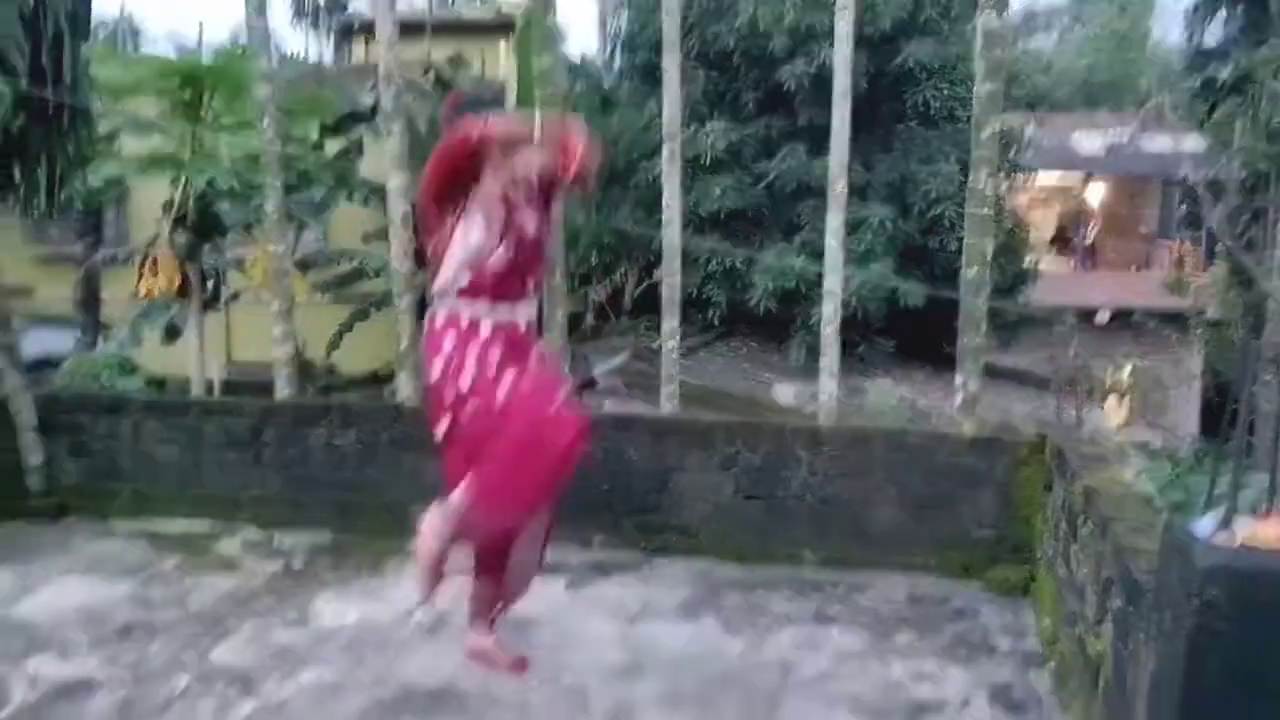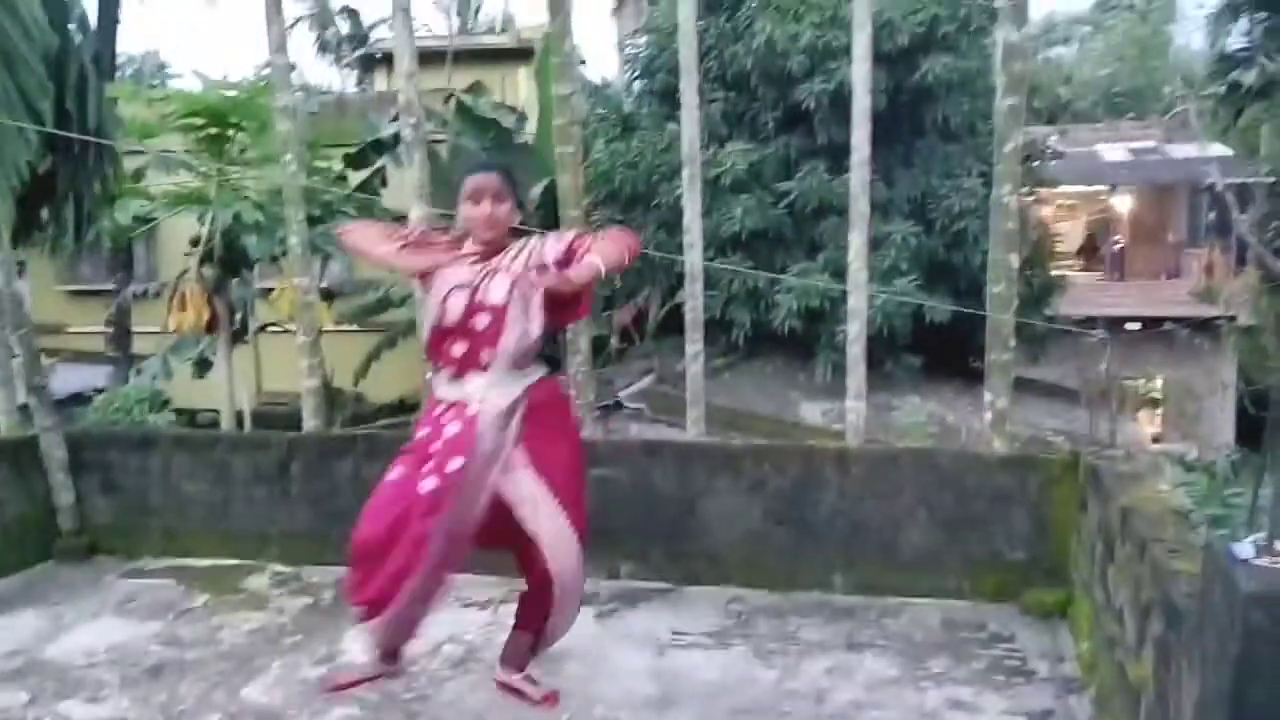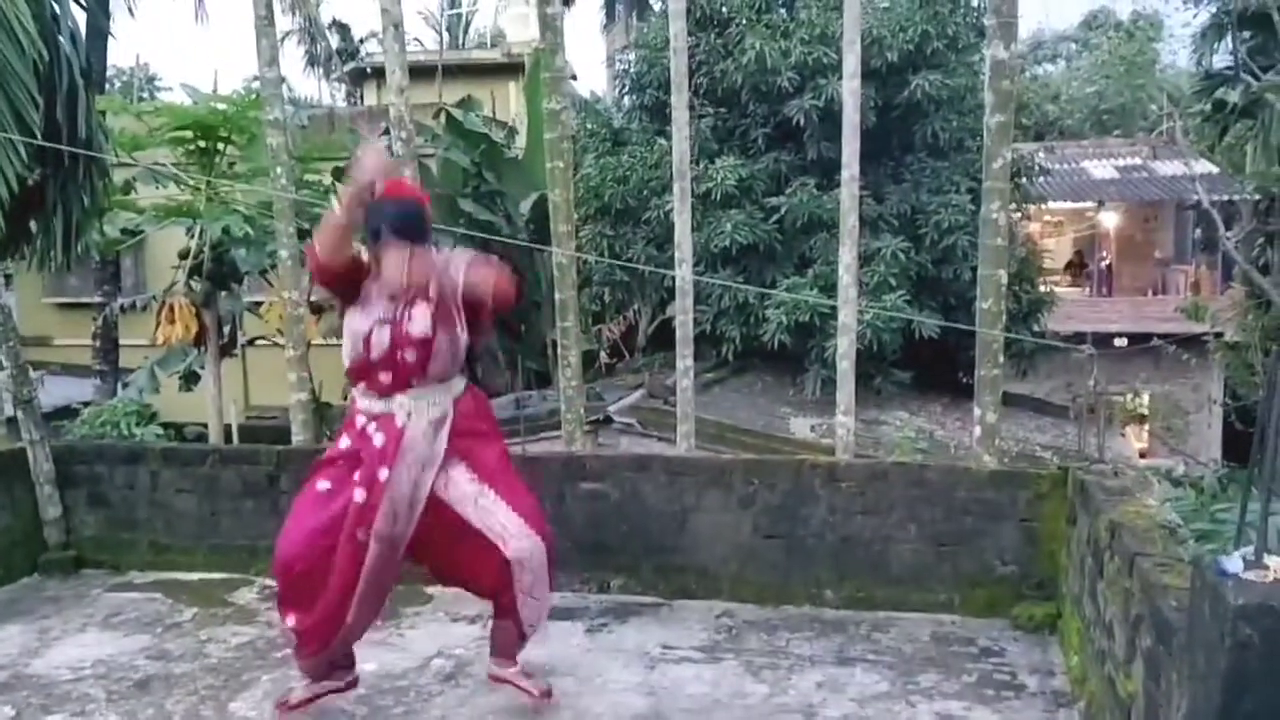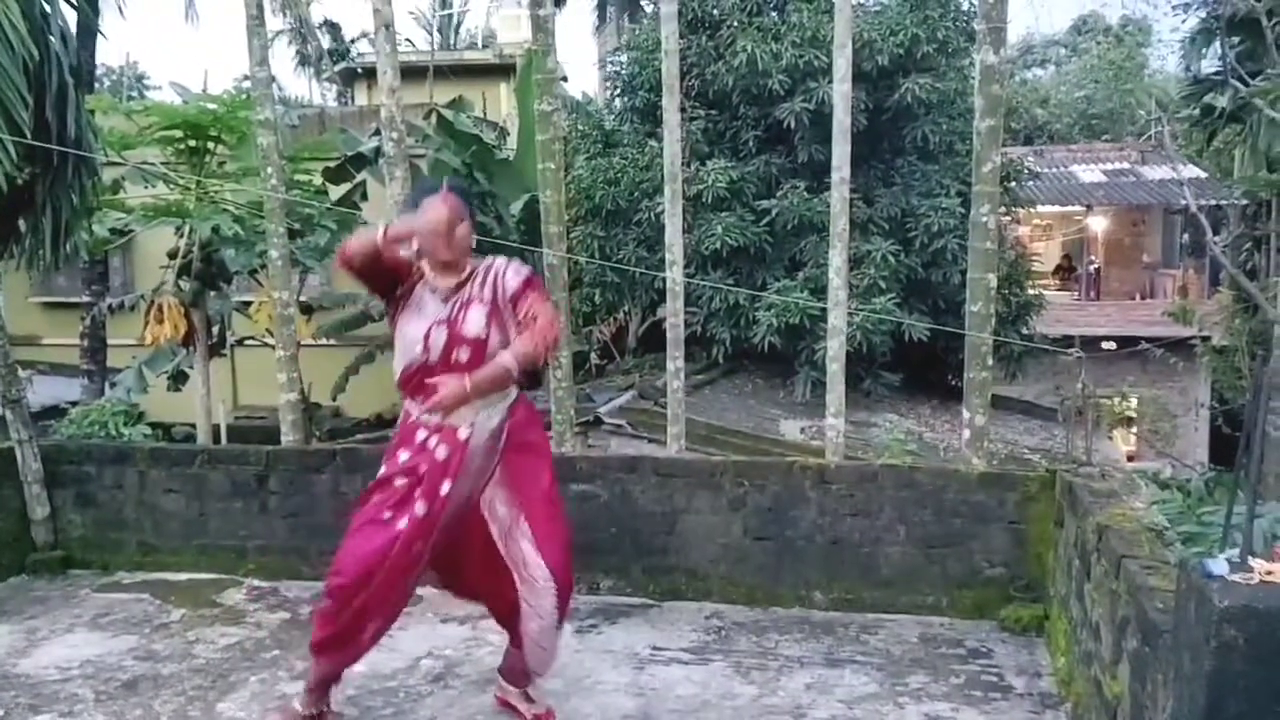
dt=0.7s
person 1, frame 1
left shoulder: (527, 186)
right shoulder: (445, 192)
left elbow: (576, 158)
right elbow: (465, 136)
left wrist: (558, 153)
right wrist: (540, 136)
left hip: (515, 340)
right hip: (464, 341)
left knee: (514, 493)
right knee: (552, 431)
left ankle: (481, 628)
right ankle: (443, 520)
person 1, frame 2
left shoulder: (539, 253)
right shoulder: (436, 253)
left elbow: (622, 244)
right elbow: (356, 235)
left wrist: (580, 274)
right wrist: (406, 262)
left hip: (521, 419)
right hip: (451, 418)
left knee: (555, 553)
right knee: (390, 527)
left ankle: (515, 664)
right ankle: (386, 652)
person 1, frame 3
left shoulder: (454, 269)
right shoulder: (355, 273)
left elbow: (501, 289)
right elbow: (321, 259)
left wrist: (428, 269)
right wrist: (357, 188)
left hip: (450, 429)
right hip: (373, 435)
left knee: (520, 542)
right knee: (306, 550)
left ankle: (506, 661)
right ankle: (329, 670)
person 1, frame 4
left shoulder: (504, 276)
right shoulder: (406, 280)
left elbow: (544, 330)
right elbow: (352, 254)
left wrist: (476, 383)
right wrist: (410, 228)
left hip: (502, 440)
right hip: (427, 444)
left knee: (543, 564)
right knee: (366, 564)
